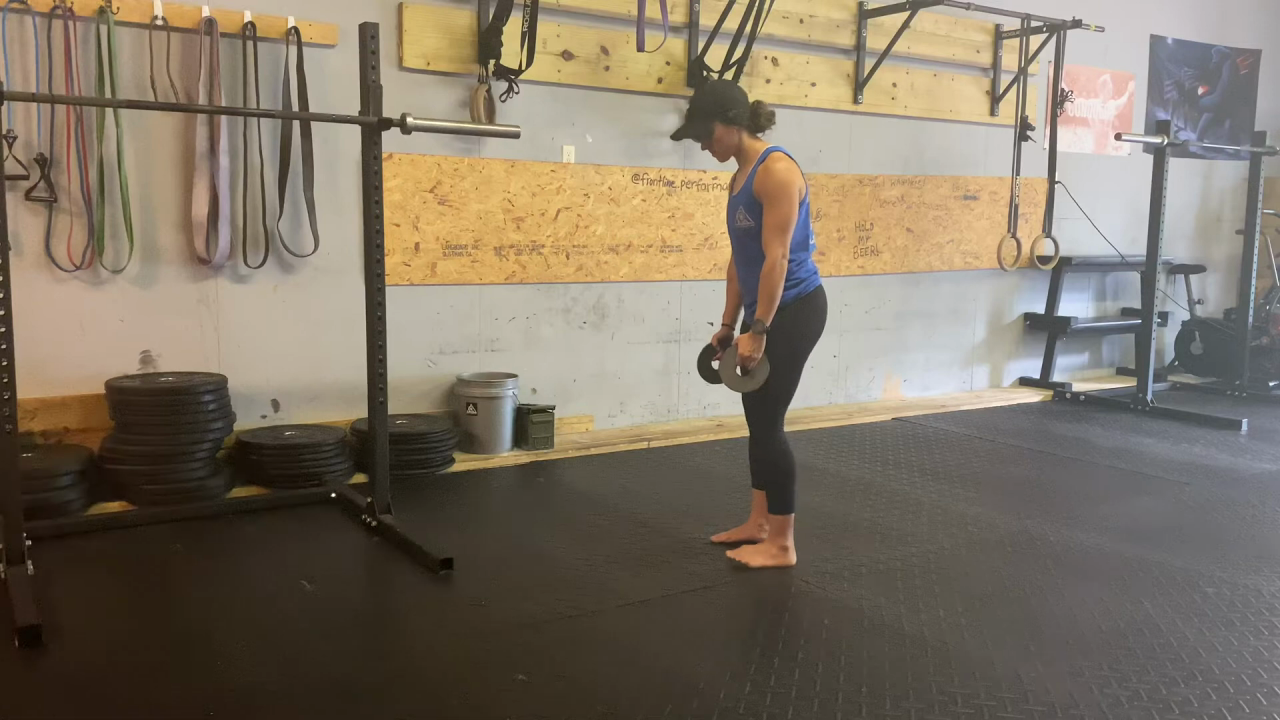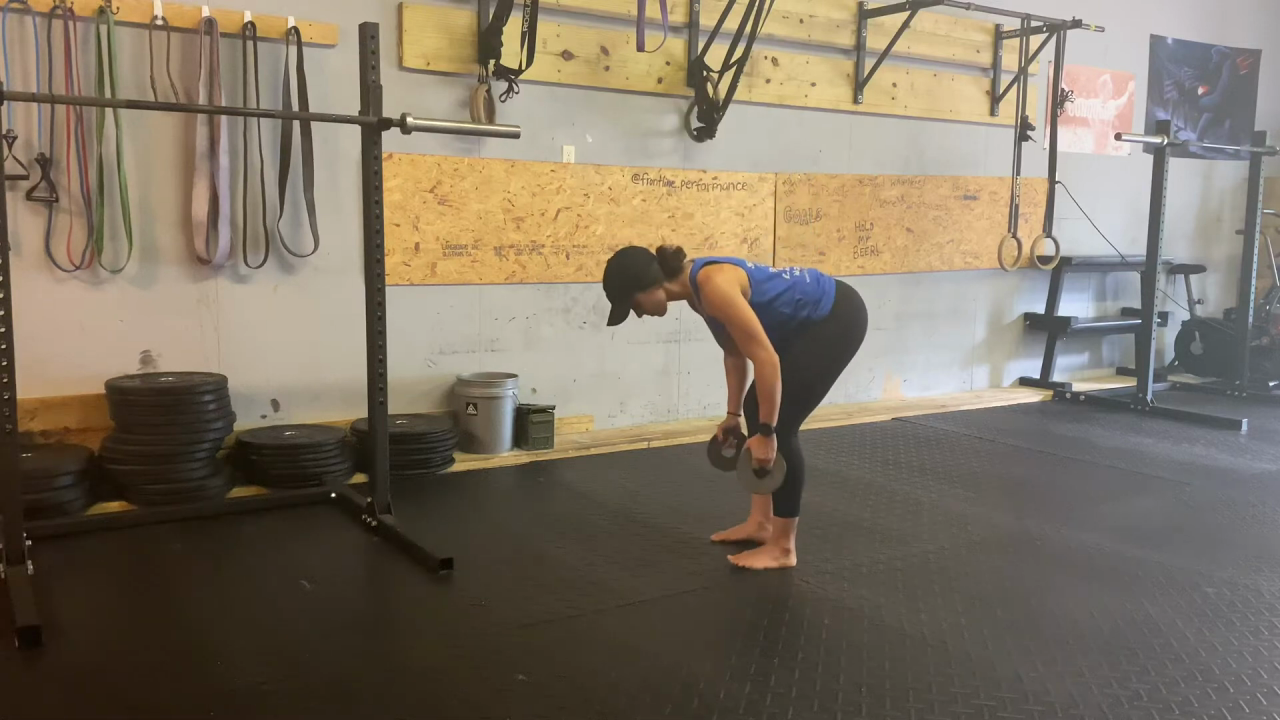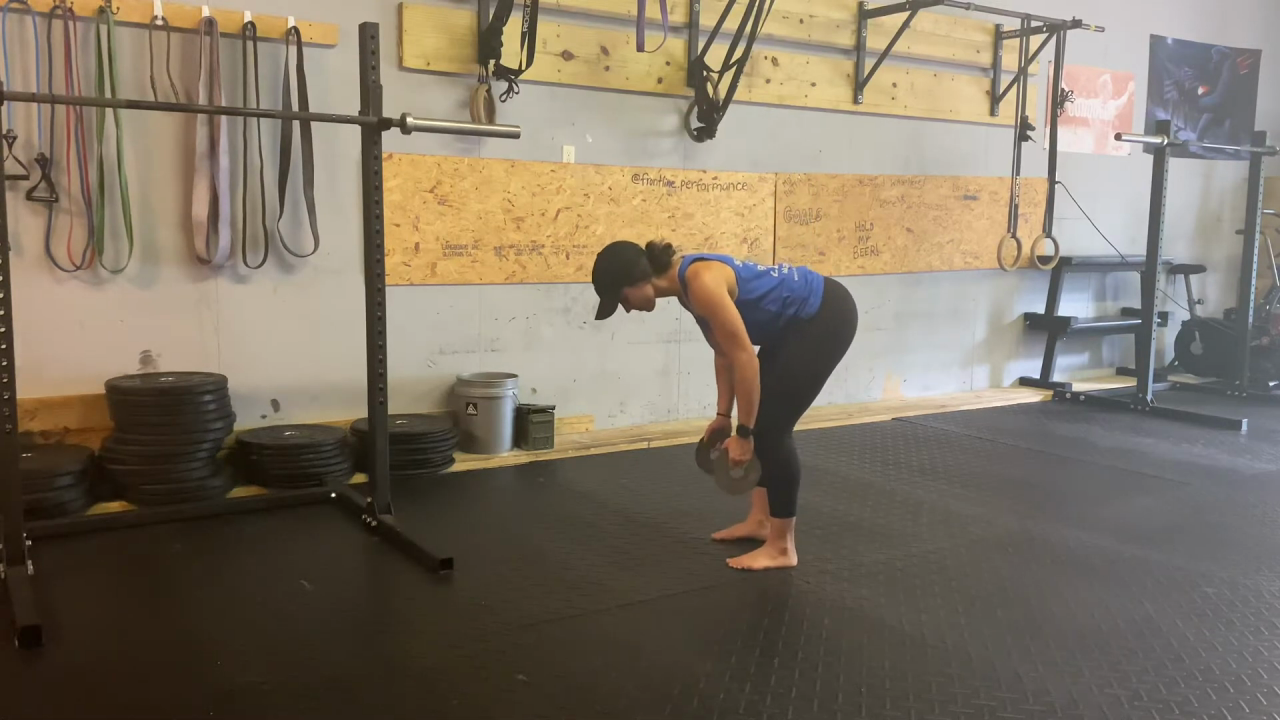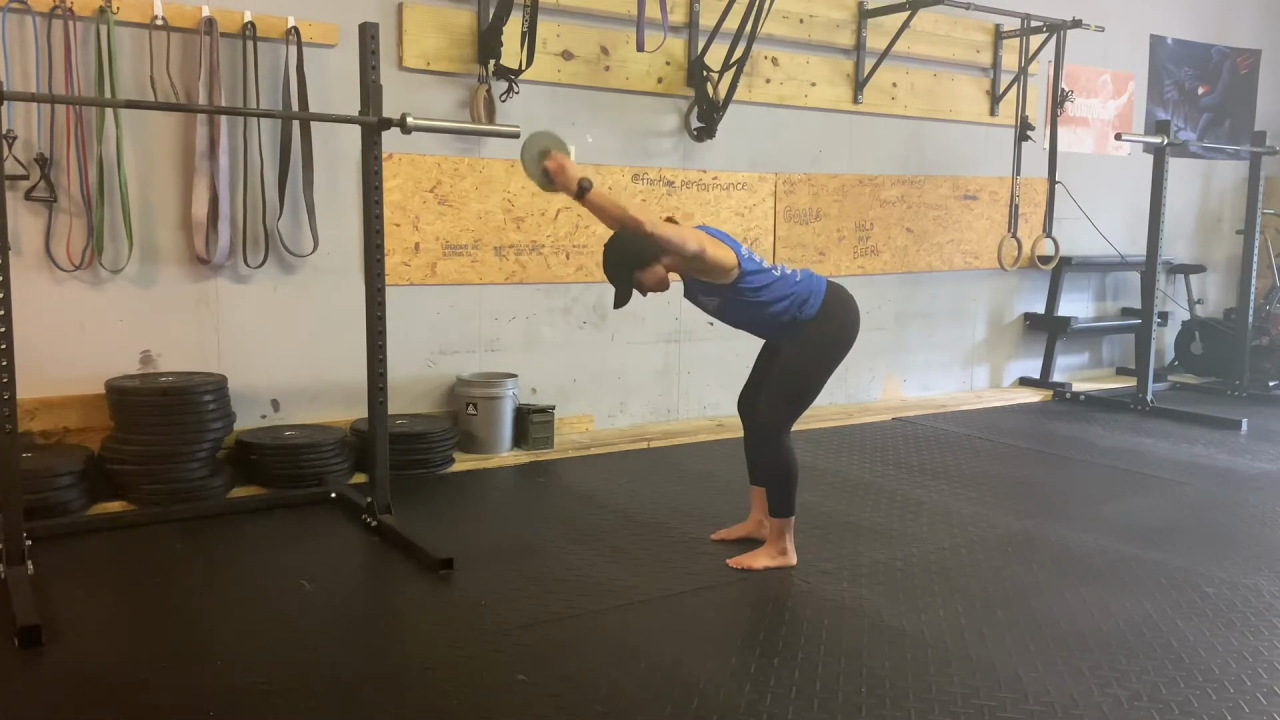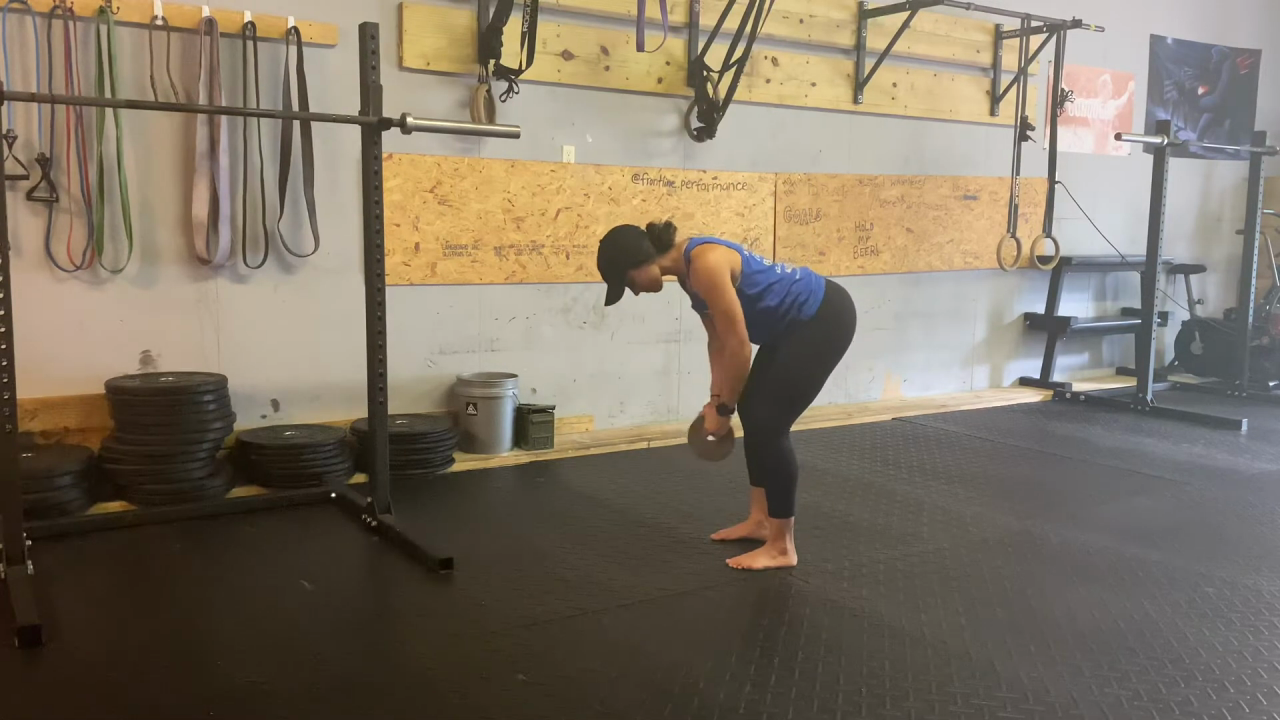
dt=1s
person 1, frame 1
left shoulder: (777, 170)
right shoulder: (742, 175)
left elbow: (777, 258)
left wrist: (757, 331)
right wrist: (728, 325)
left hip: (793, 310)
right hip: (767, 310)
left knee: (767, 422)
right knee: (758, 420)
left ankle: (781, 544)
right ankle: (759, 523)
person 1, frame 2
left shoulder: (713, 286)
right shoulder: (695, 285)
left elbow: (766, 359)
right elbow: (735, 351)
left wrist: (767, 433)
right wrist: (733, 413)
left hip: (837, 317)
right hip: (811, 320)
left knee: (780, 424)
right knee: (759, 409)
left ankle: (783, 546)
right ankle: (760, 522)
person 1, frame 3
left shoulder: (700, 283)
right shoulder: (684, 281)
left elbow: (745, 359)
right elbow: (725, 352)
left wrist: (743, 433)
right wrist: (724, 415)
left hip: (826, 316)
right hip: (800, 319)
left knee: (771, 423)
right knee: (756, 416)
left ankle: (782, 547)
right ankle: (760, 520)
person 1, frame 4
left shoulder: (697, 254)
right shoulder: (684, 254)
left elbow: (643, 225)
right elbow: (631, 227)
left wrist: (578, 185)
right wrist: (578, 189)
left hip: (828, 317)
right hip: (798, 321)
left knee: (769, 421)
right knee: (753, 409)
left ankle: (780, 545)
right ankle: (760, 518)
person 1, frame 5
left shoulder: (705, 264)
right shoulder: (686, 268)
left elbow: (739, 346)
right elbow: (719, 337)
left wrist: (723, 409)
right wrist: (717, 398)
left hip: (825, 318)
right hip: (798, 322)
left knee: (768, 424)
right knee: (752, 412)
left ankle: (781, 546)
right ankle: (759, 519)
